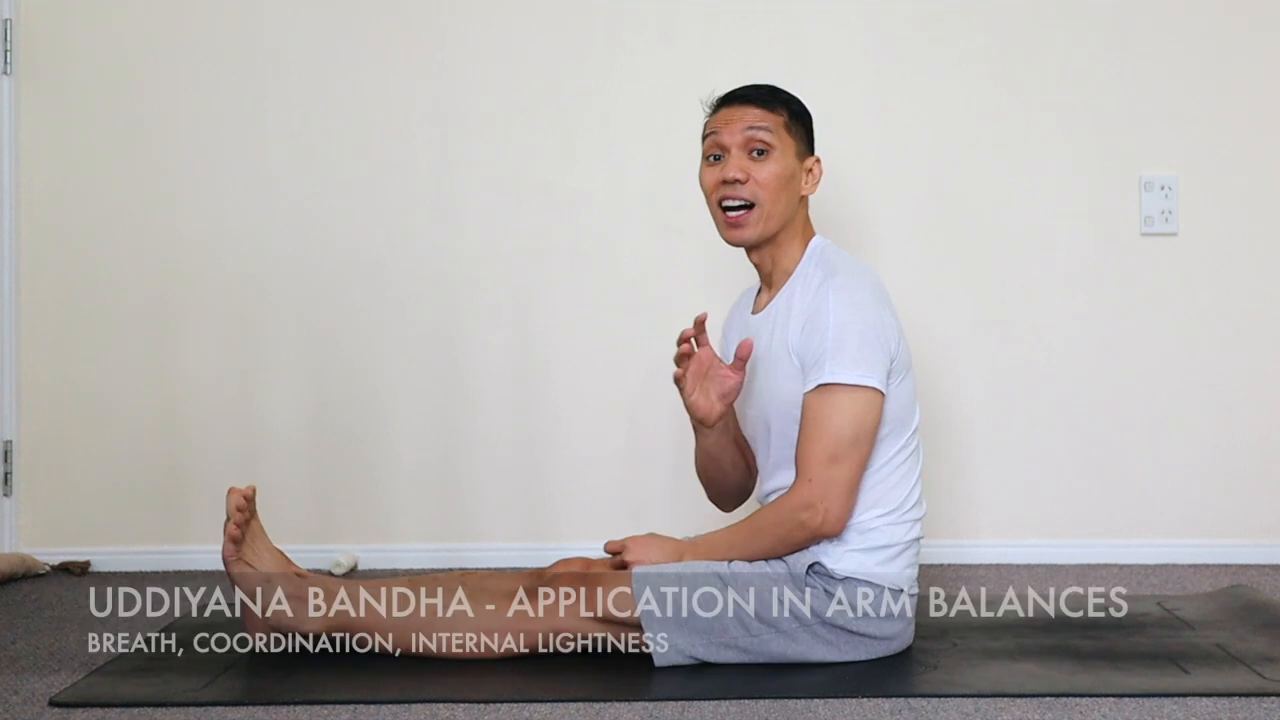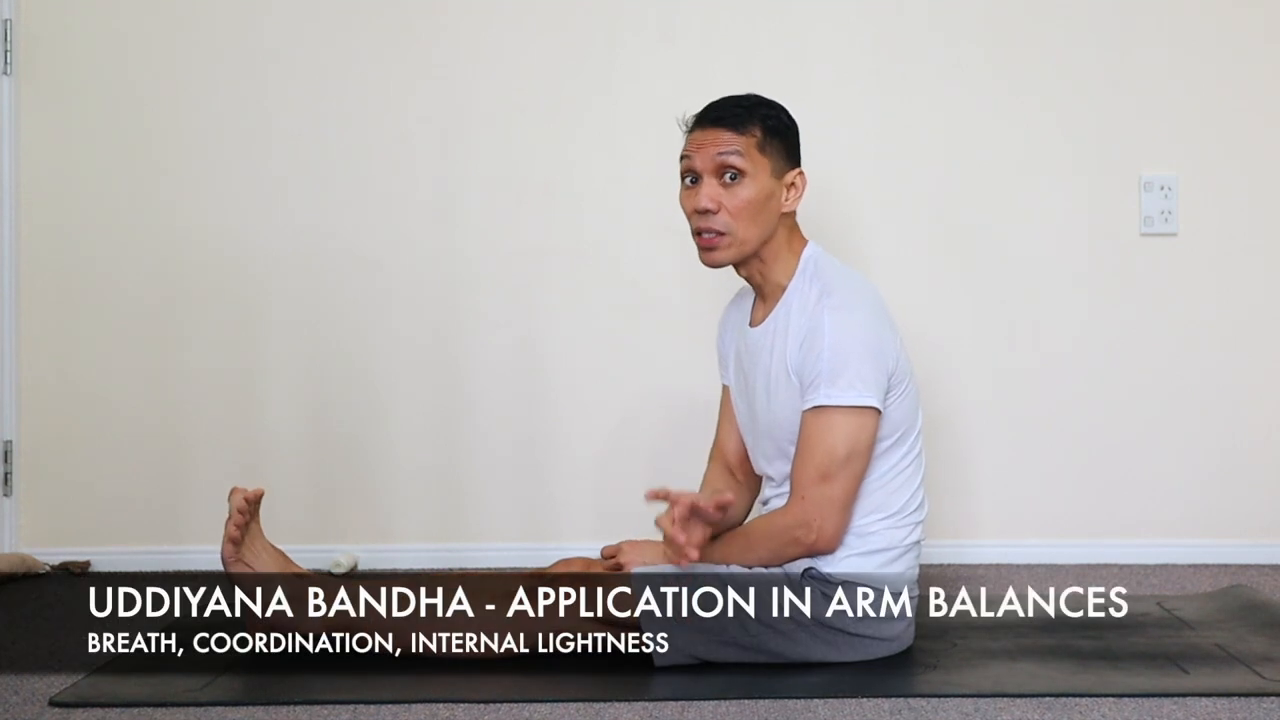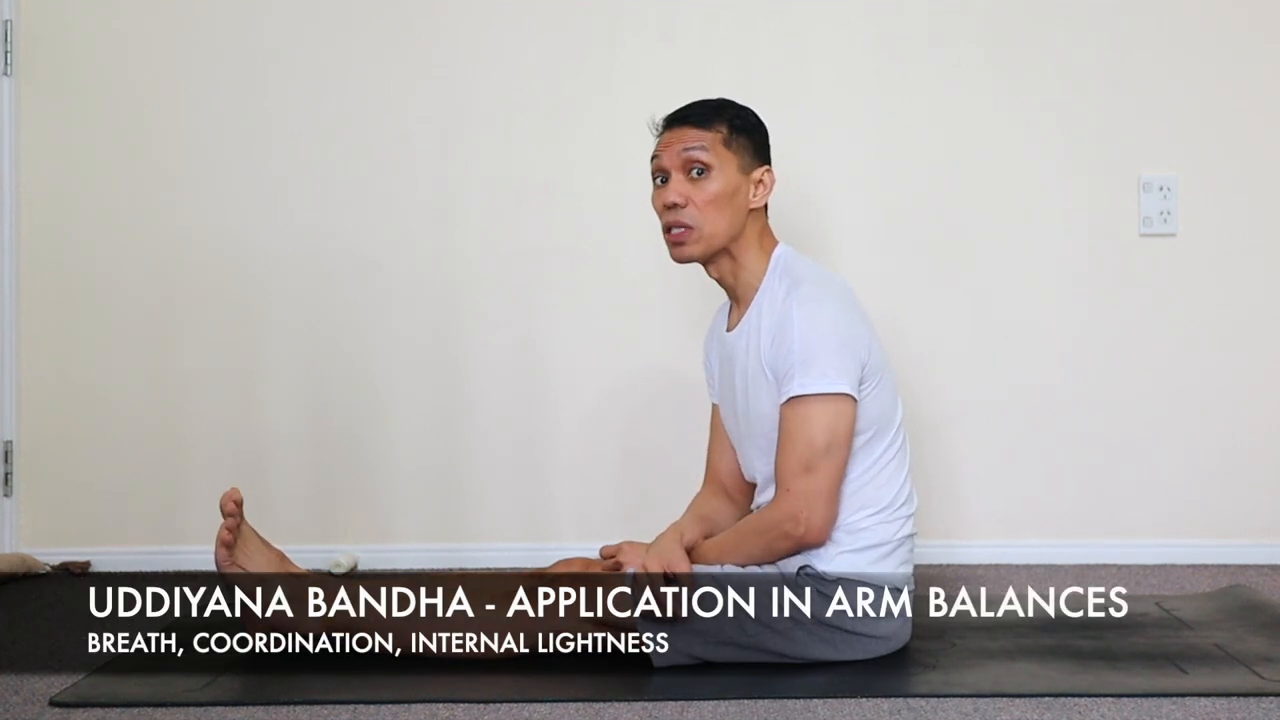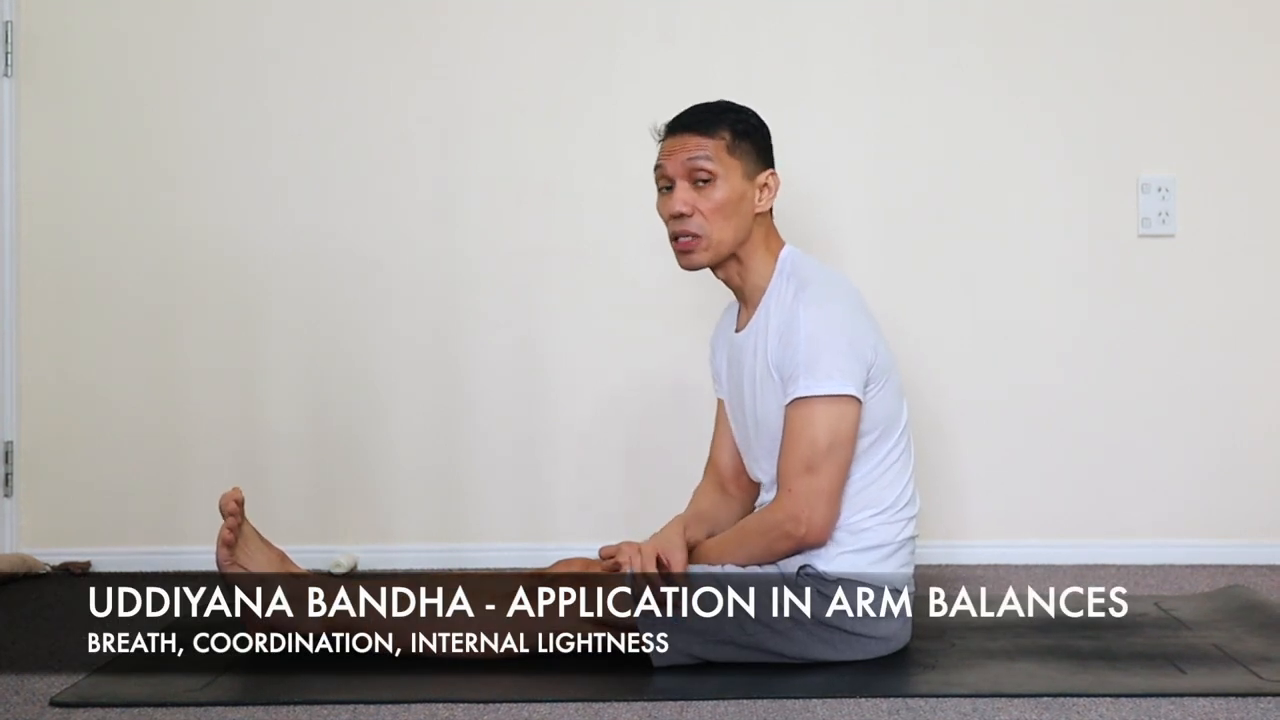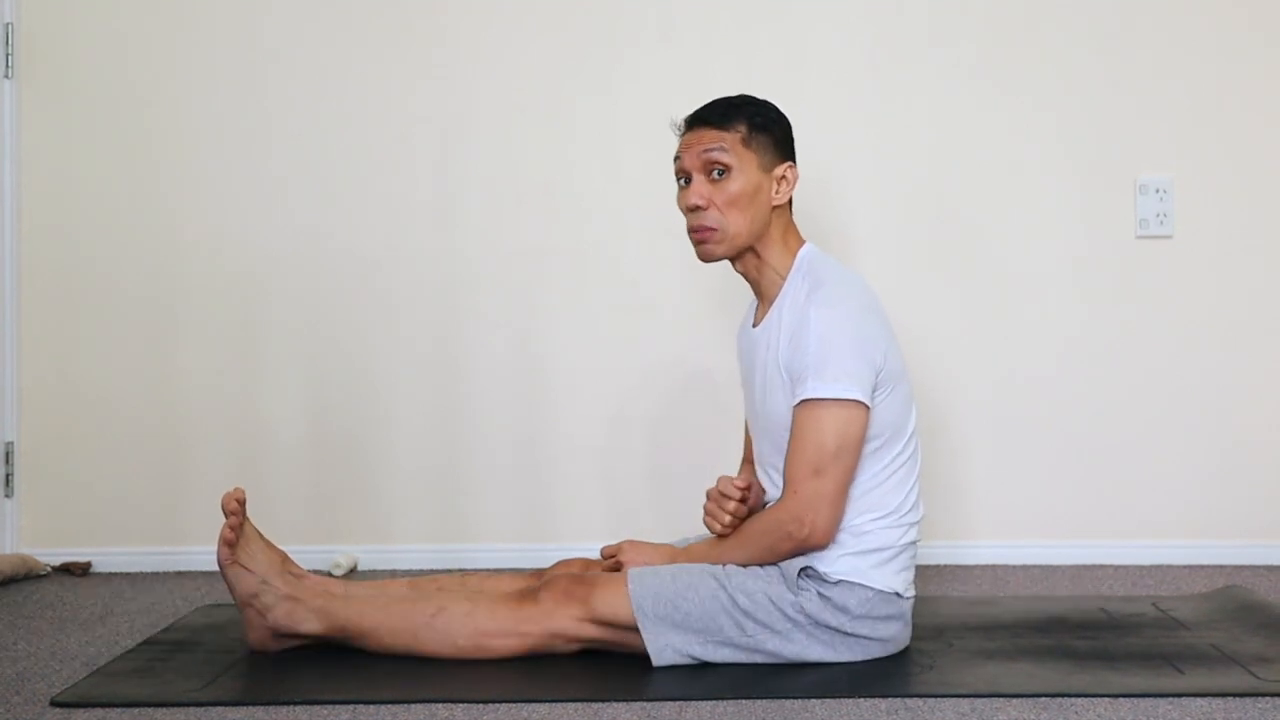
dt=1s
person 1, frame 1
left shoulder: (840, 297)
right shoulder: (749, 310)
left elbow: (819, 507)
right elbow: (731, 489)
left wrist: (680, 556)
right wrist: (711, 420)
left hip: (849, 596)
right hip: (807, 570)
left knee: (574, 602)
right knee: (569, 577)
left ankle: (310, 605)
right ankle: (312, 598)
person 1, frame 2
left shoulder: (837, 314)
right shoulder: (743, 313)
left elbow: (814, 526)
right elbow: (743, 477)
left wrist: (677, 559)
right wrist: (703, 517)
left hip: (847, 598)
right hip: (797, 570)
right knee: (578, 574)
person 1, frame 3
left shoulder: (809, 306)
right shoulder: (729, 323)
left elbow: (802, 519)
right elbow: (728, 491)
left wrist: (677, 560)
right wrist: (671, 547)
left hip: (844, 597)
right hip: (797, 573)
right knee: (577, 578)
person 1, frame 4
left shoulder: (815, 307)
right shoulder: (736, 322)
left elbow: (804, 519)
right elbow: (733, 488)
left wrist: (681, 562)
right wrist: (675, 536)
left hip: (844, 596)
right hip: (794, 569)
right knee: (575, 574)
person 1, frame 5
left shoulder: (829, 309)
right shoulder: (765, 312)
left elbow: (808, 522)
left wrist: (675, 559)
right wrist: (736, 502)
left hip: (843, 597)
right hip: (801, 569)
left knee: (571, 605)
right knee: (572, 574)
left ankle: (304, 611)
right ankle: (308, 597)
